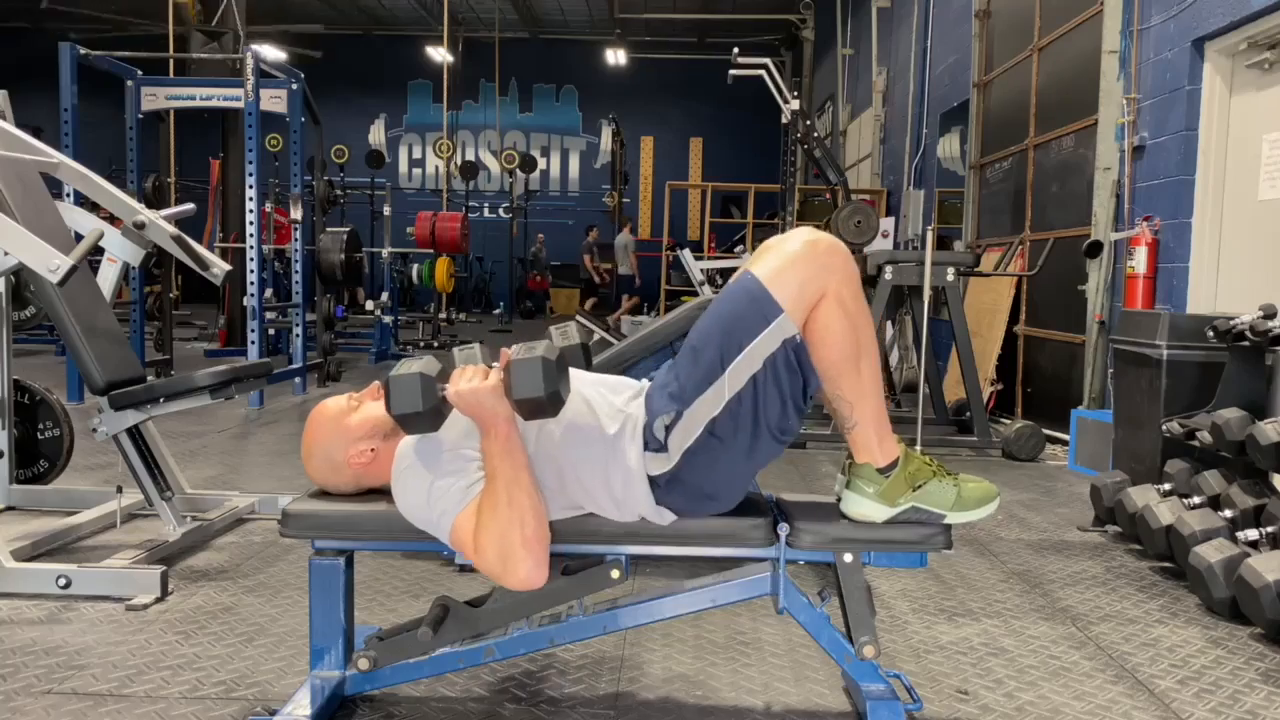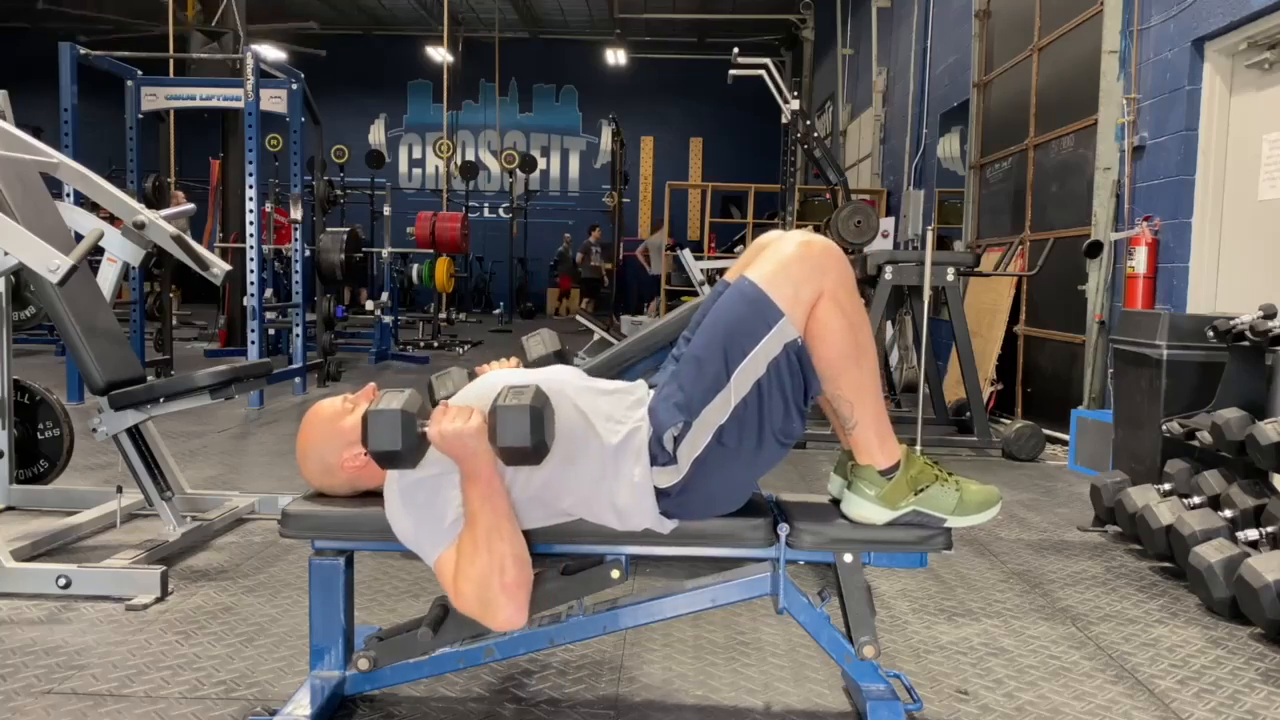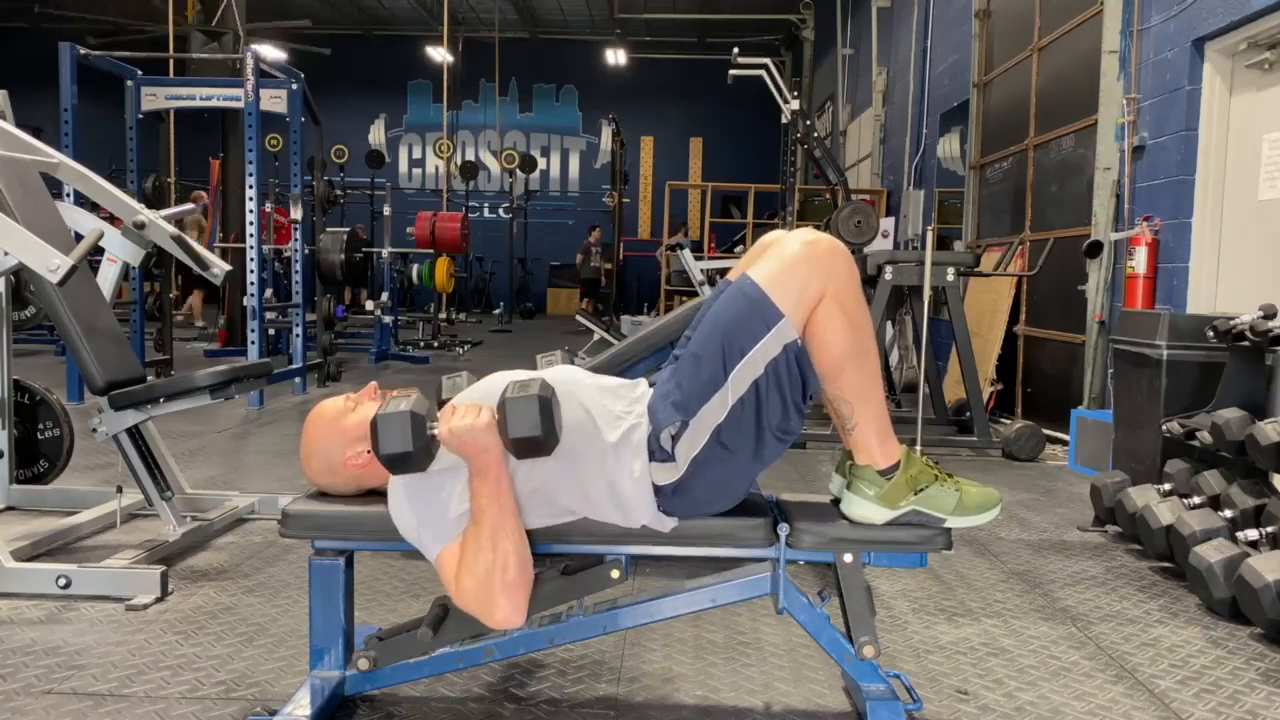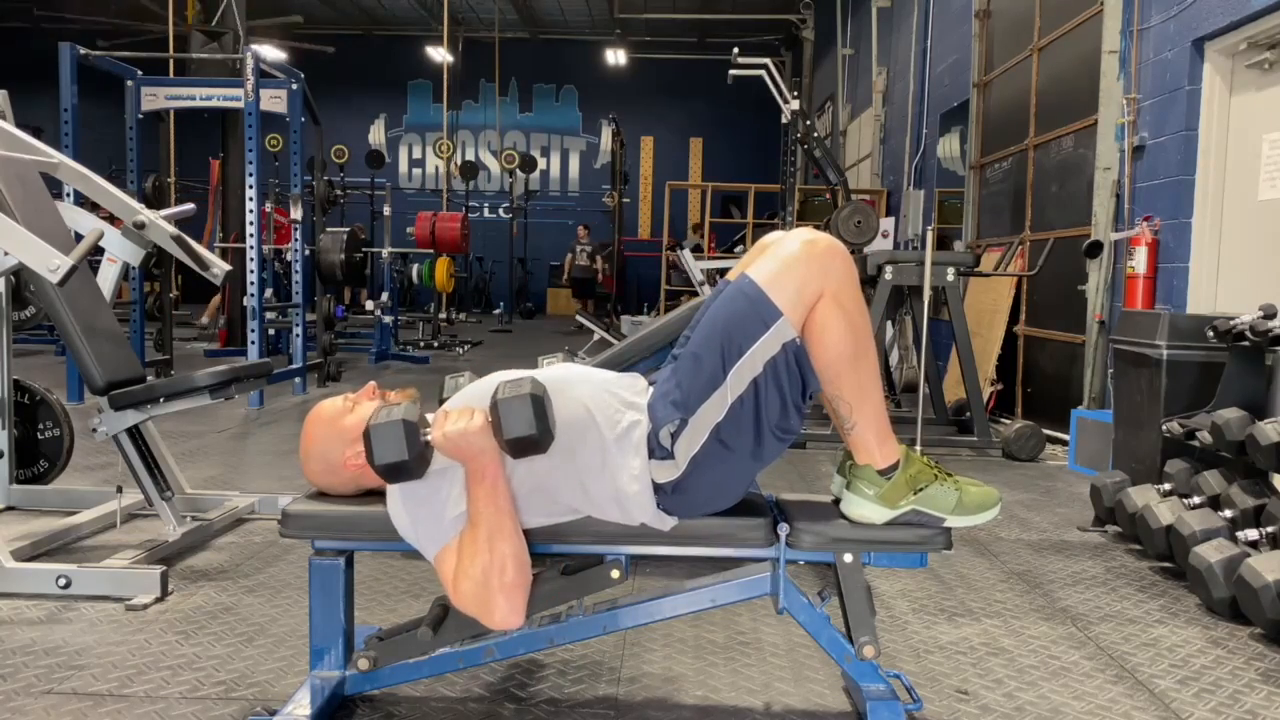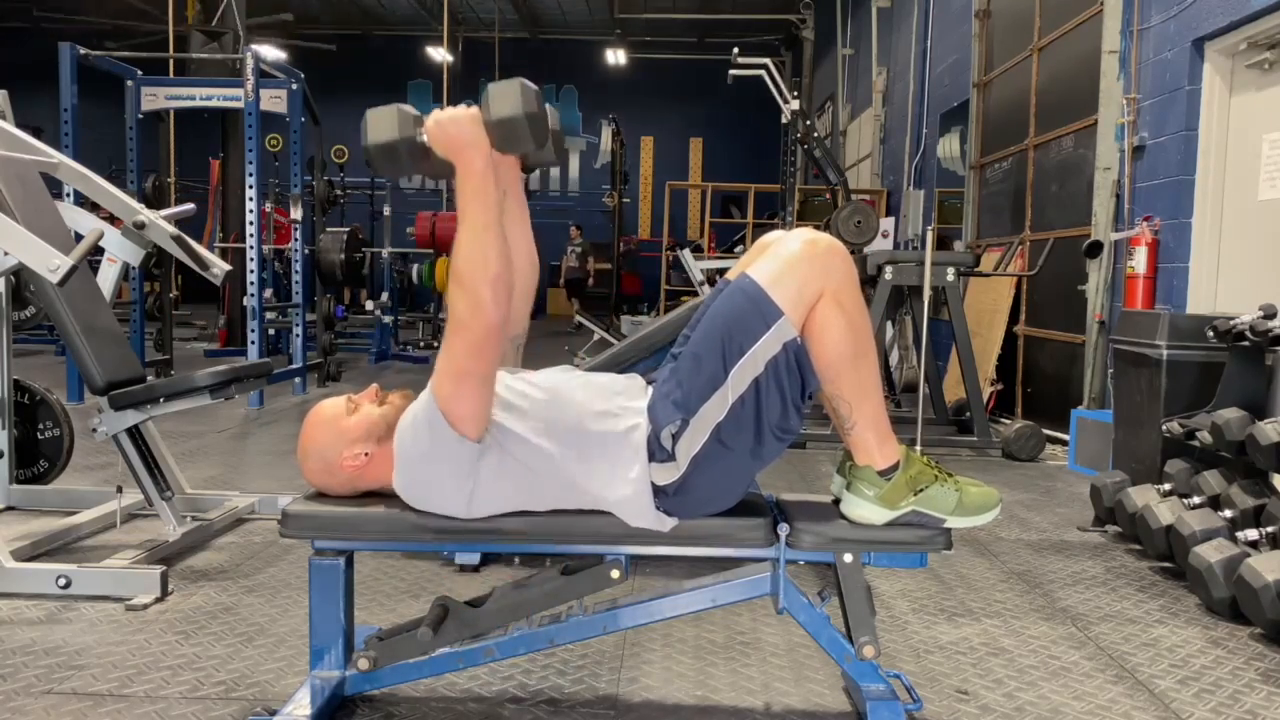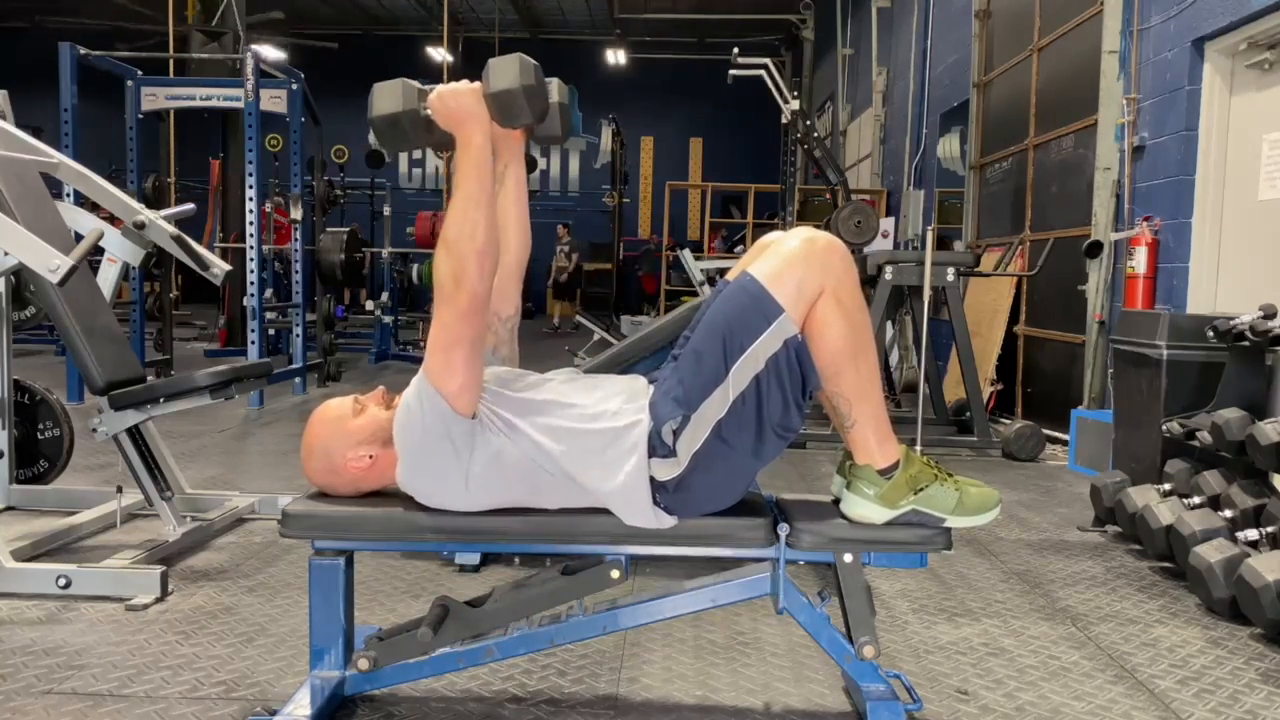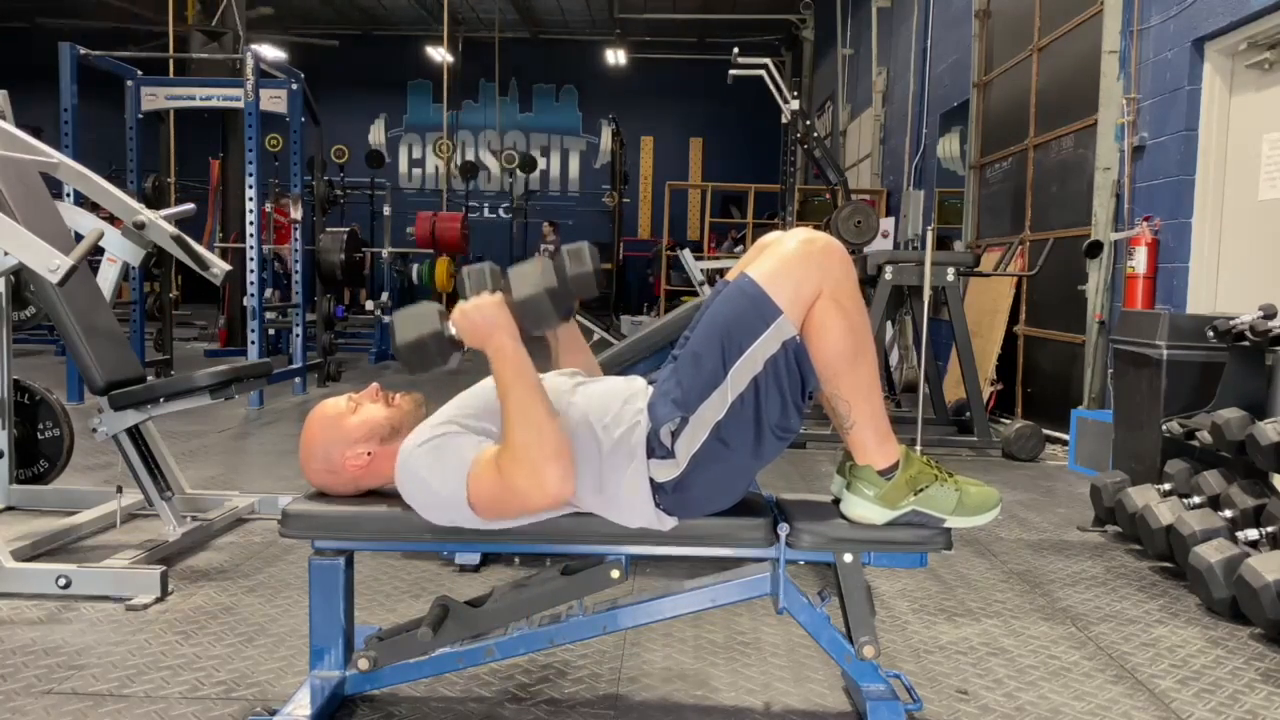
dt=0.7s
person 1, frame 1
left shoulder: (434, 434)
right shoulder: (424, 473)
right elbow: (524, 565)
left wrist: (516, 384)
right wrist: (495, 422)
left hip: (656, 410)
right hip: (679, 450)
left knee: (790, 253)
right knee: (817, 257)
left ankle: (870, 454)
right ankle: (883, 476)
person 1, frame 2
left shoulder: (431, 443)
right shoulder: (419, 490)
right elbow: (505, 606)
left wrist: (517, 380)
right wrist: (474, 463)
left hip: (654, 403)
right hip: (679, 456)
left knee: (777, 248)
right knee: (812, 261)
left ankle: (861, 460)
right ankle: (886, 477)
person 1, frame 3
left shoulder: (435, 442)
right shoulder: (421, 490)
right elbow: (504, 606)
right wrist: (485, 459)
left hip: (654, 412)
right hip: (679, 454)
left knee: (782, 250)
right knee: (815, 258)
left ankle: (865, 459)
right ankle: (884, 478)
person 1, frame 4
left shoulder: (432, 446)
right shoulder: (422, 490)
right elbow: (503, 608)
right wrist: (481, 462)
left hip: (656, 407)
right hip: (678, 453)
left knee: (782, 251)
right knee: (814, 259)
left ankle: (868, 460)
right ankle: (884, 476)
person 1, frame 5
left shoulder: (455, 419)
right shoulder: (428, 456)
left elbow: (512, 305)
right elbow: (479, 322)
left wrist: (505, 172)
right wrist: (470, 162)
left hip: (663, 426)
right hip: (675, 456)
left knee: (781, 251)
right knee: (814, 259)
left ankle: (868, 462)
right ankle: (885, 476)
person 1, frame 6
left shoulder: (461, 409)
right shoulder: (427, 444)
left elbow: (502, 279)
right elbow: (465, 293)
left wrist: (507, 151)
right wrist: (471, 135)
left hip: (664, 419)
right hip: (679, 453)
left knee: (780, 251)
right knee: (814, 256)
left ankle: (867, 459)
right ankle: (884, 475)
person 1, frame 7
left shoulder: (441, 433)
right shoulder: (427, 464)
right elbow: (551, 483)
right wrist: (501, 342)
left hip: (661, 417)
right hip: (678, 453)
left knee: (781, 252)
right knee: (813, 256)
left ankle: (866, 463)
right ankle: (885, 477)
